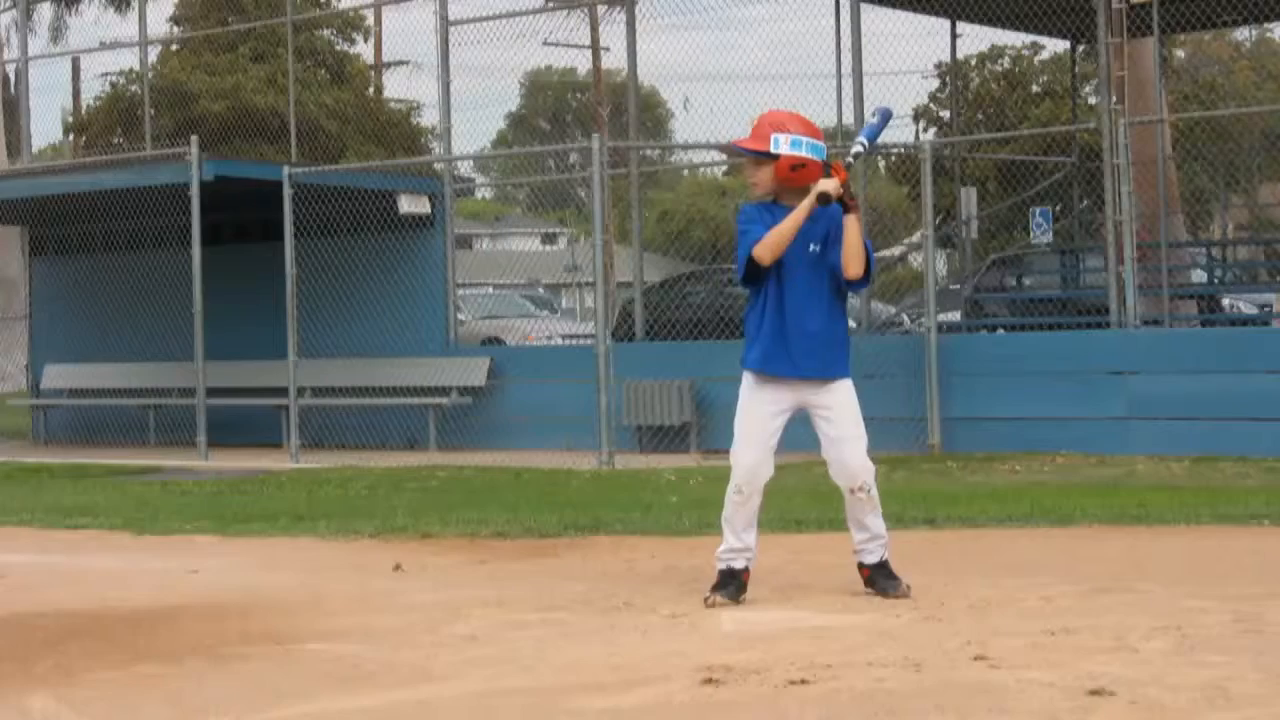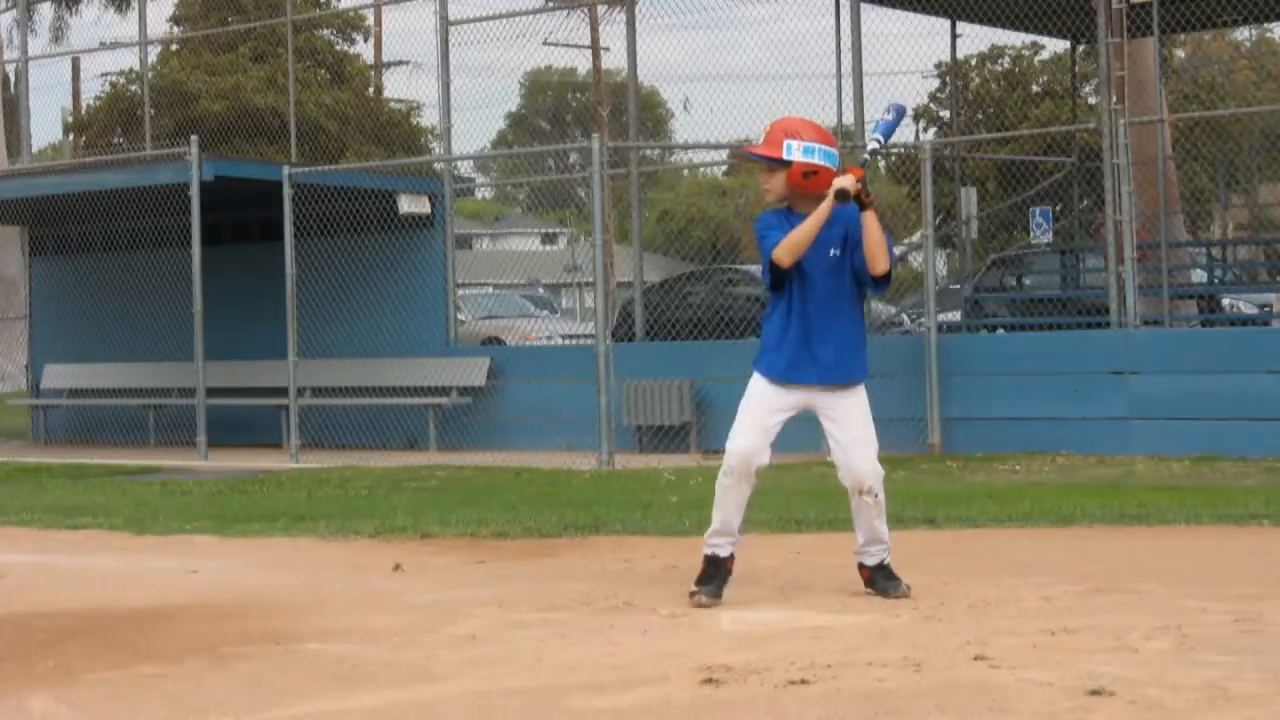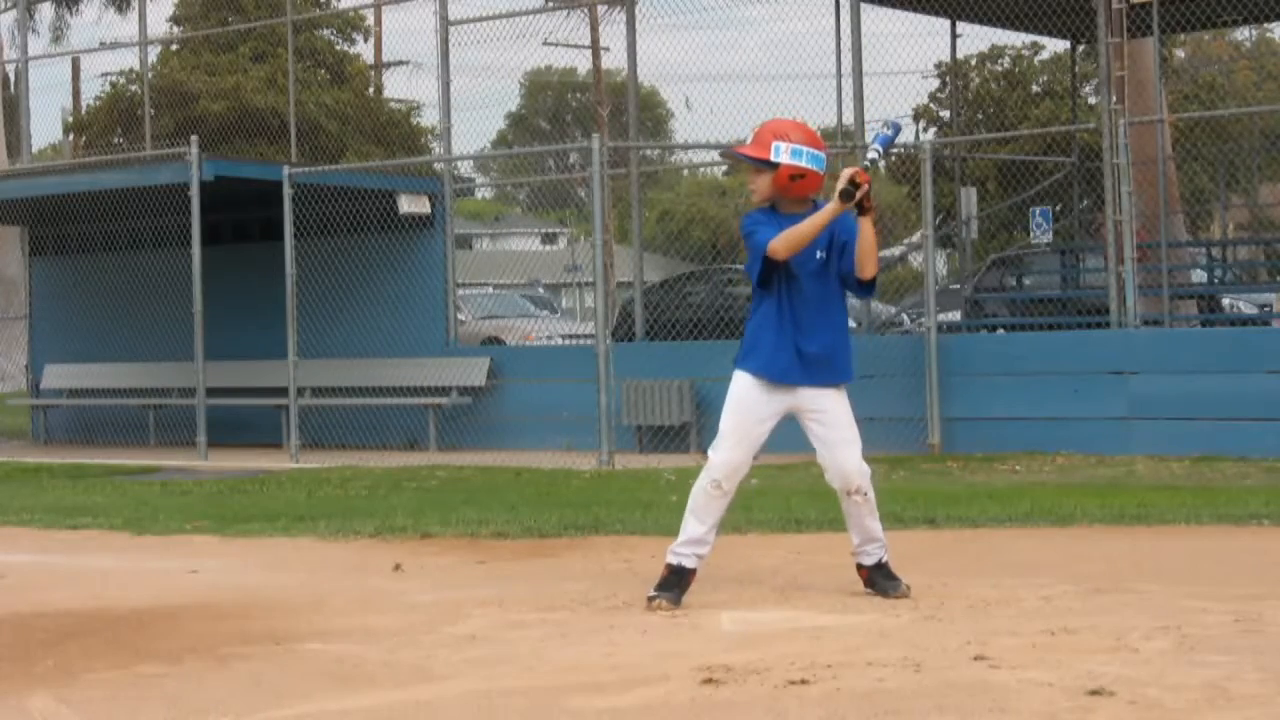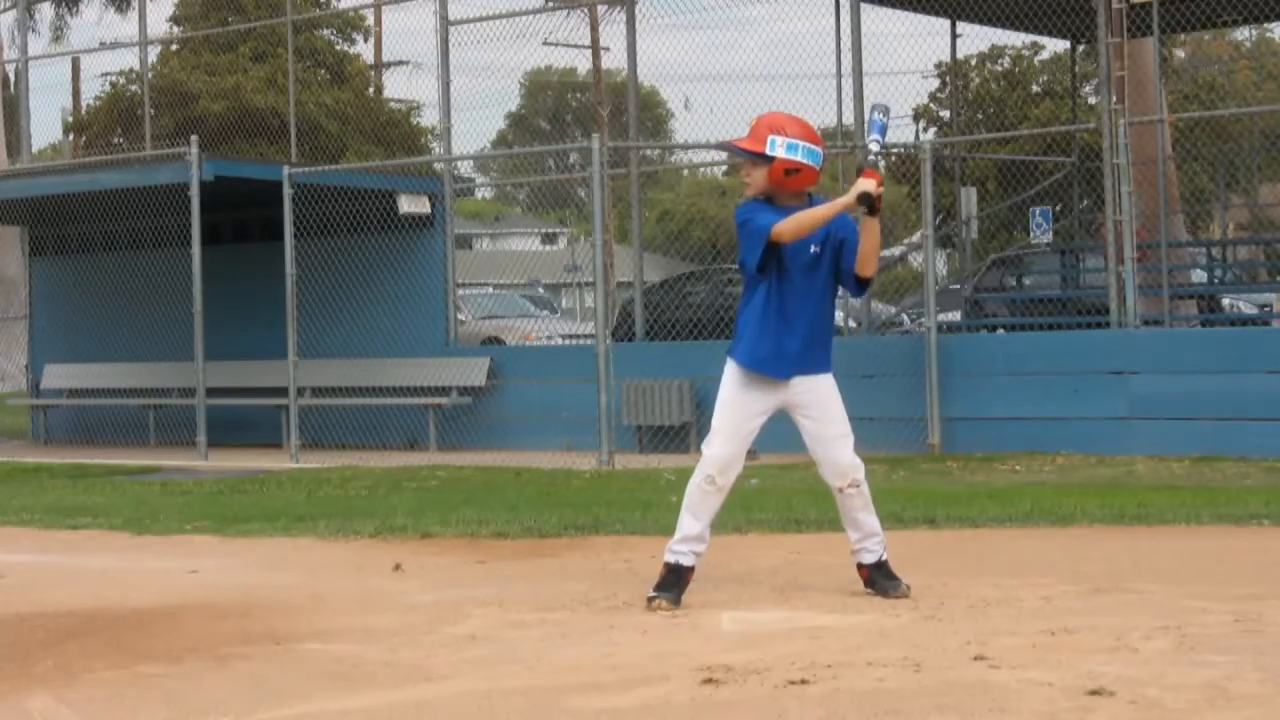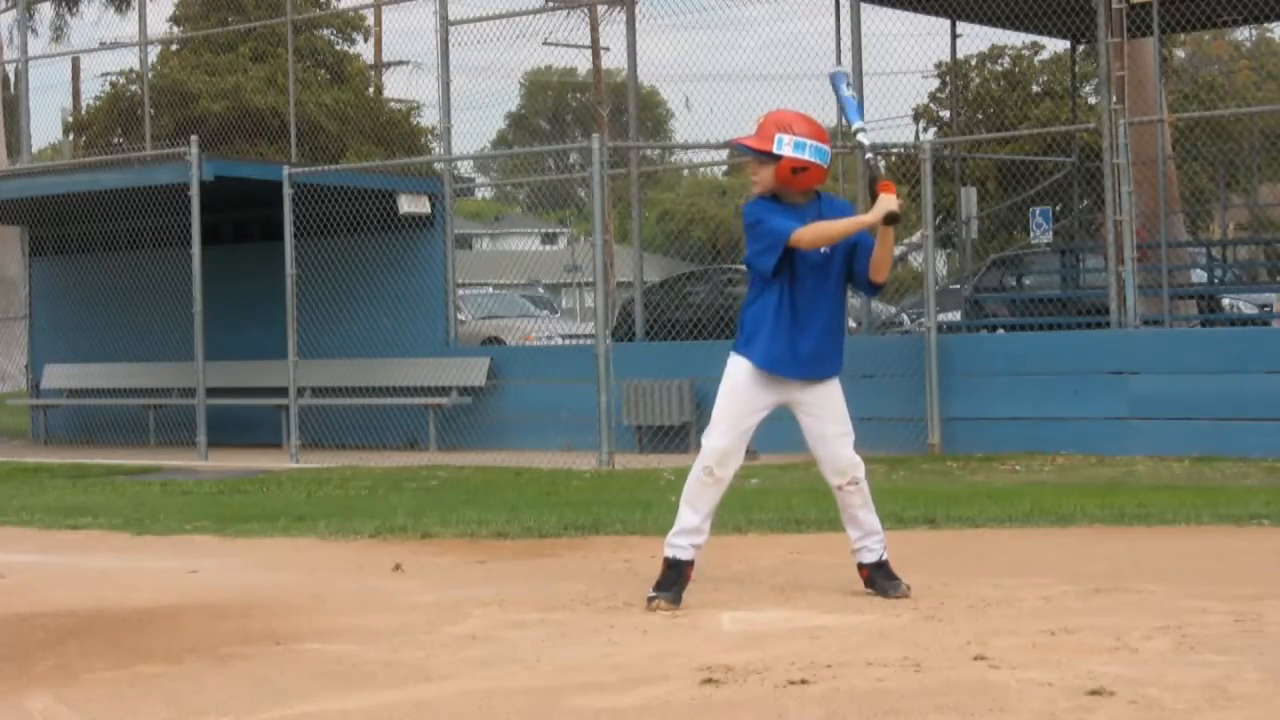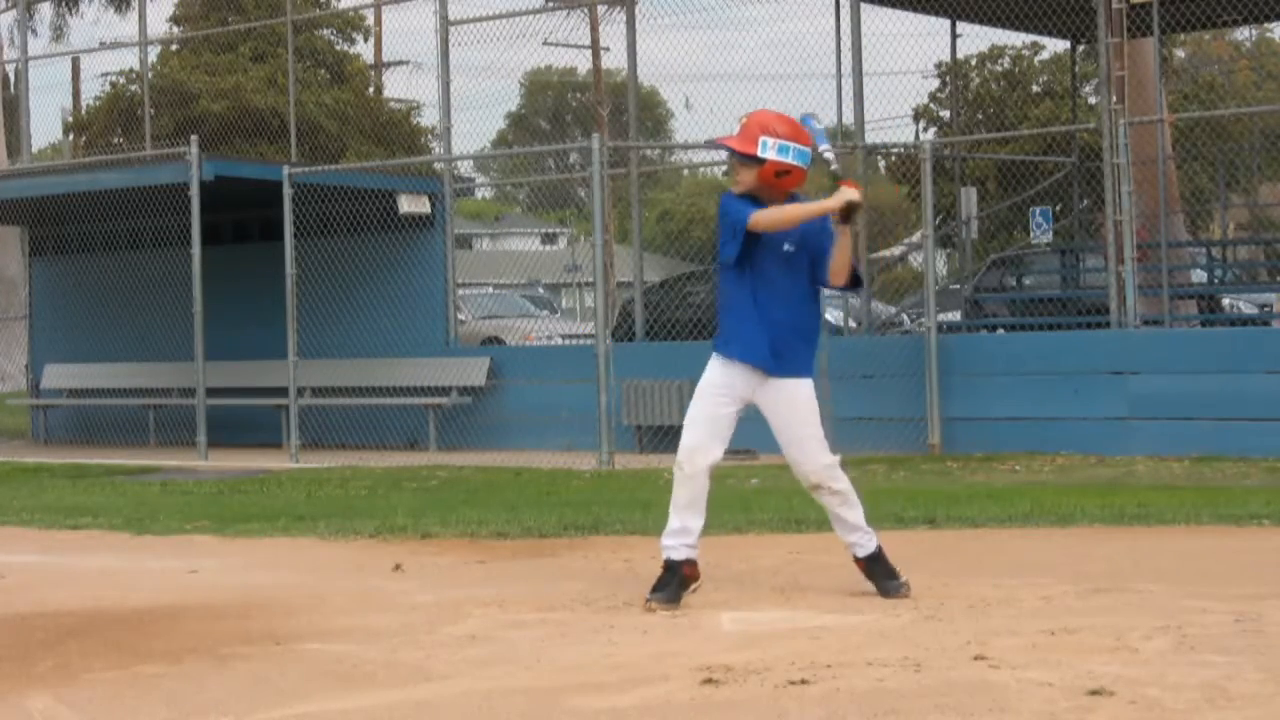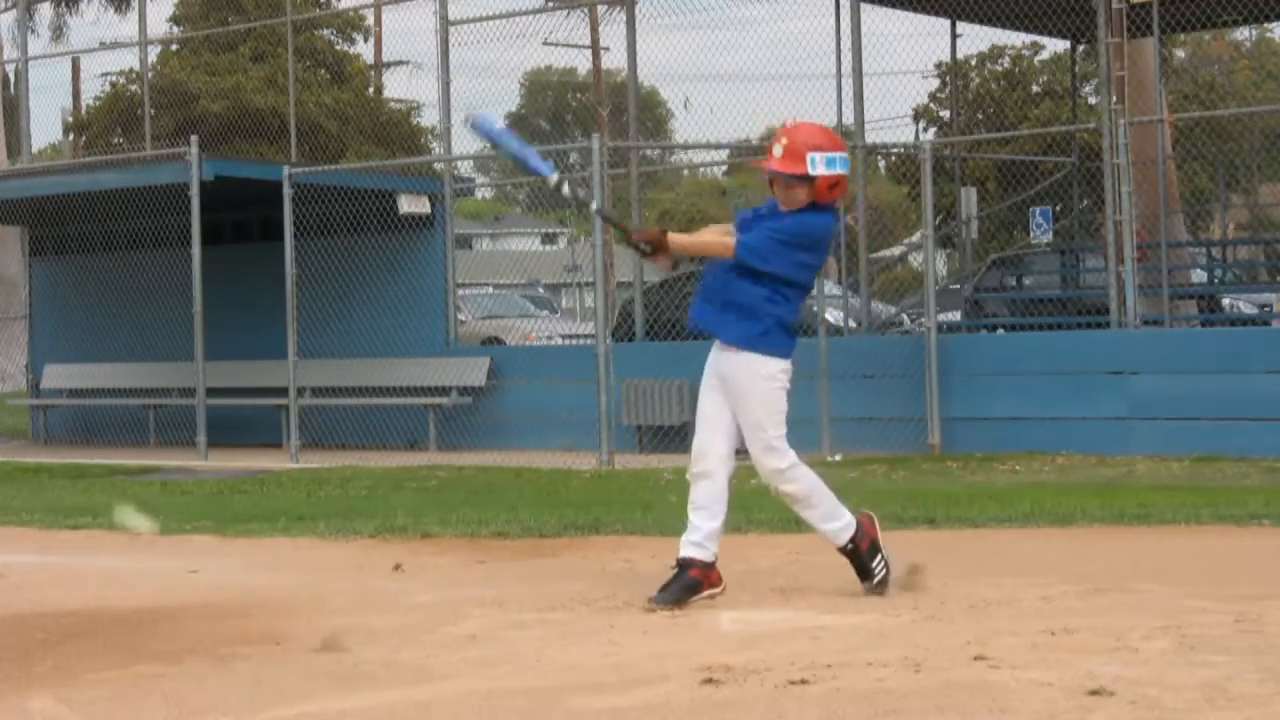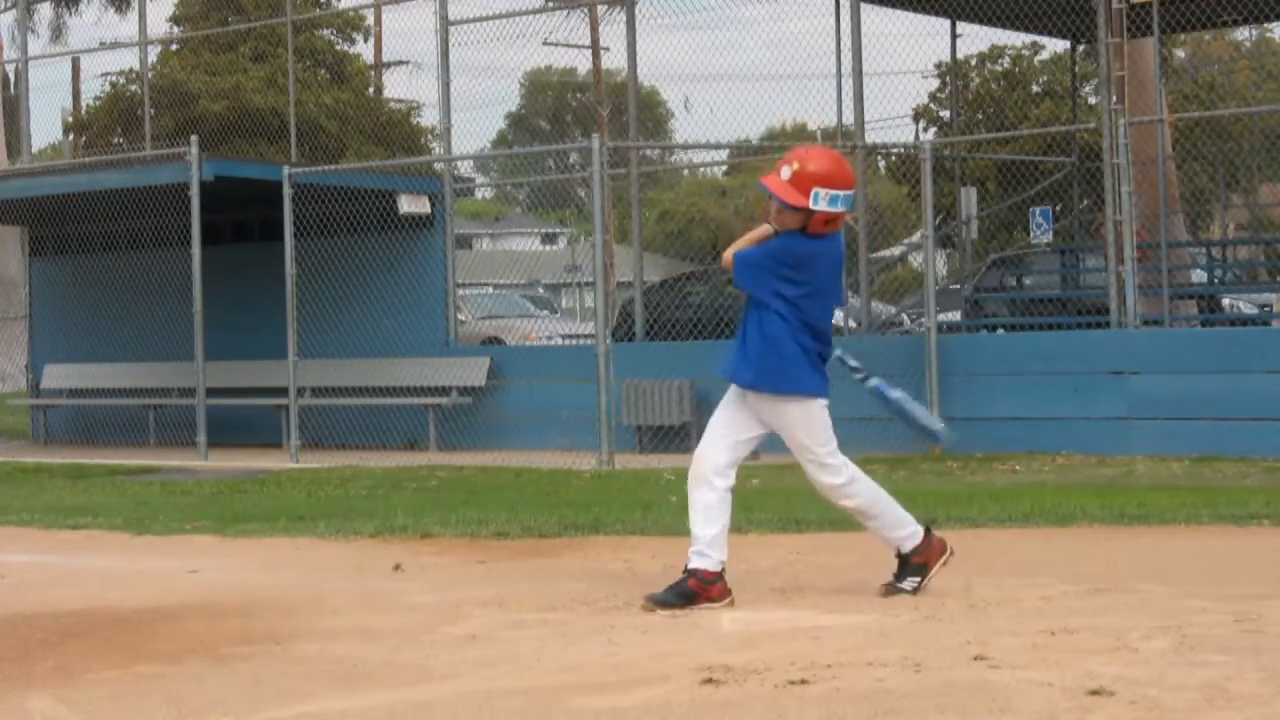
dt=0.5s
person 1, frame 1
left shoulder: (834, 219)
right shoulder: (753, 215)
left elbow: (853, 271)
right elbow: (763, 255)
left wrist: (847, 207)
right wrist: (809, 201)
left hip: (827, 369)
right hip: (767, 368)
left knee: (855, 468)
right knee: (747, 469)
left ankle: (874, 561)
right ankle: (733, 567)
person 1, frame 2
left shoulder: (852, 219)
right shoulder: (770, 223)
left elbow: (879, 268)
right elbow: (783, 257)
left wrist: (867, 203)
right wrist: (829, 203)
left hip: (840, 371)
right hip: (777, 368)
left knee: (863, 471)
right knee: (740, 454)
left ankle: (875, 563)
right ankle: (718, 557)
person 1, frame 3
left shoulder: (838, 225)
right shoulder: (756, 222)
left elbow: (865, 273)
right elbow: (781, 249)
left wrist: (862, 210)
right wrist: (835, 205)
left hip: (822, 375)
right hip: (761, 372)
left knee: (851, 472)
right knee: (723, 468)
left ankle: (873, 562)
right ankle: (680, 565)
person 1, frame 4
left shoulder: (832, 217)
right shoulder: (750, 214)
left elbow: (863, 272)
right elbow: (787, 231)
left wrist: (871, 212)
right wrist: (849, 199)
left hip: (811, 371)
right hip: (751, 367)
left knee: (844, 468)
right knee: (716, 464)
left ankle: (873, 562)
right ankle: (677, 566)
person 1, frame 5
left shoulder: (840, 212)
right shoulder: (759, 213)
left elbow: (876, 276)
right elbow: (805, 238)
left wrist: (888, 224)
right wrist: (872, 217)
left hip: (817, 368)
right hip: (756, 361)
left knee: (844, 466)
right knee: (716, 456)
left ankle: (873, 561)
right ankle: (678, 561)
person 1, frame 6
left shoulder: (813, 220)
right shoulder: (740, 206)
left elbow: (836, 279)
right elbow: (763, 220)
left wrist: (844, 220)
right wrist: (829, 204)
left hip: (786, 366)
right hip: (730, 359)
left knee: (814, 464)
right knee: (693, 456)
left ankle: (871, 555)
right ankle: (680, 562)
person 1, frame 7
left shoulder: (814, 226)
right shoulder: (781, 210)
left elbow: (730, 249)
right elbow: (726, 230)
left wrist: (665, 241)
right wrist: (670, 244)
left hip: (759, 354)
right hip: (727, 347)
left knee: (774, 461)
right knee: (708, 458)
left ankle: (855, 534)
right ankle: (699, 565)
person 1, frame 8
left shoulder: (795, 250)
right shoulder: (821, 239)
left elbow: (729, 260)
left wrist: (770, 228)
left hip: (791, 384)
right hip: (753, 379)
left knee: (833, 477)
right knee: (708, 466)
left ankle: (920, 545)
right ankle: (706, 574)
